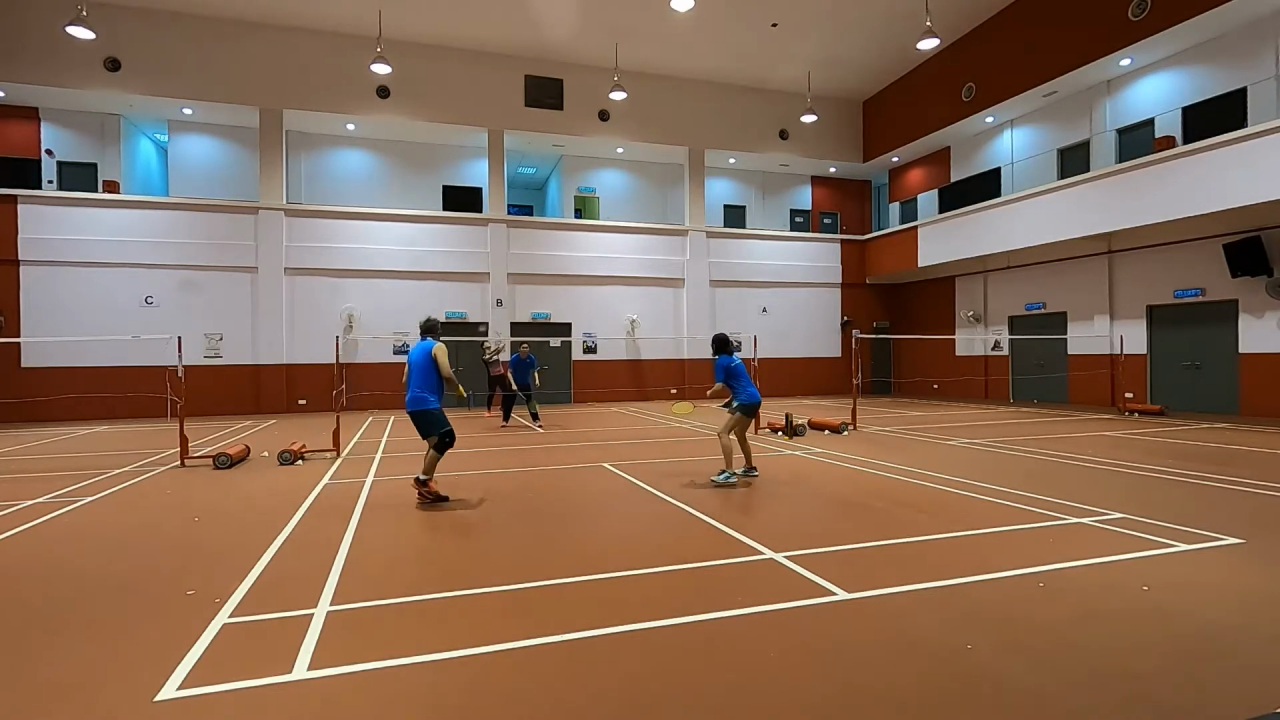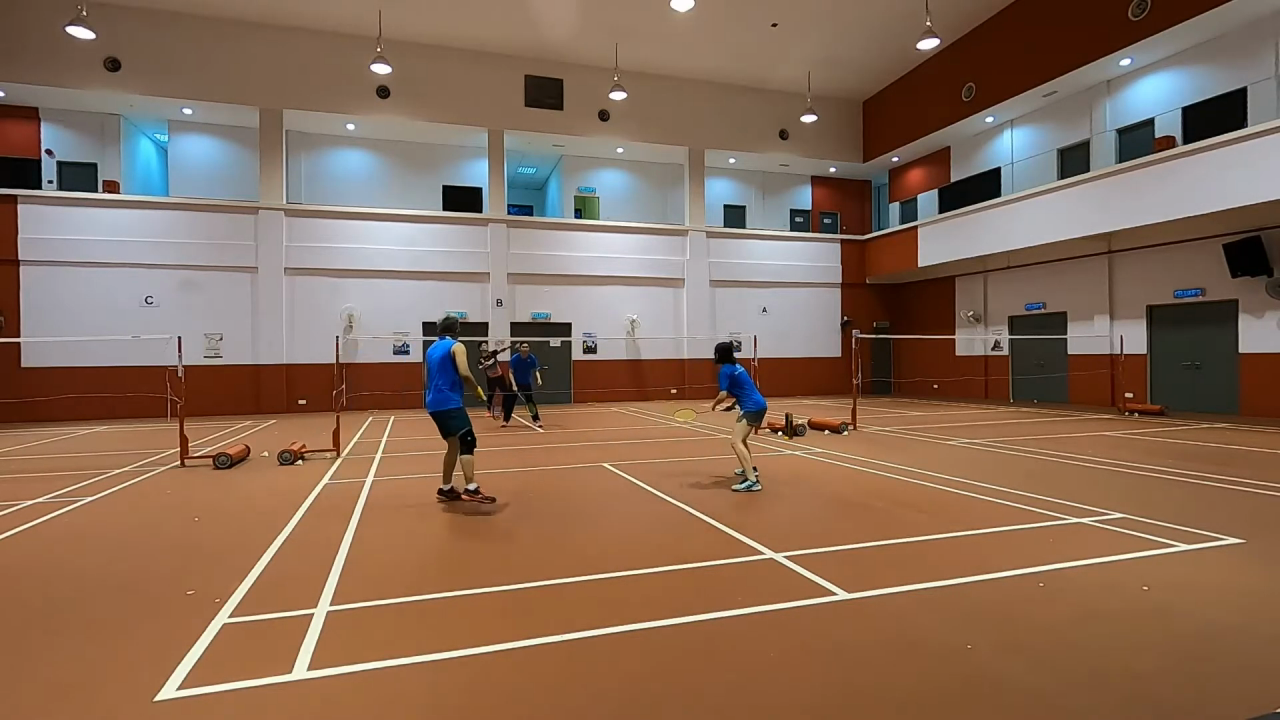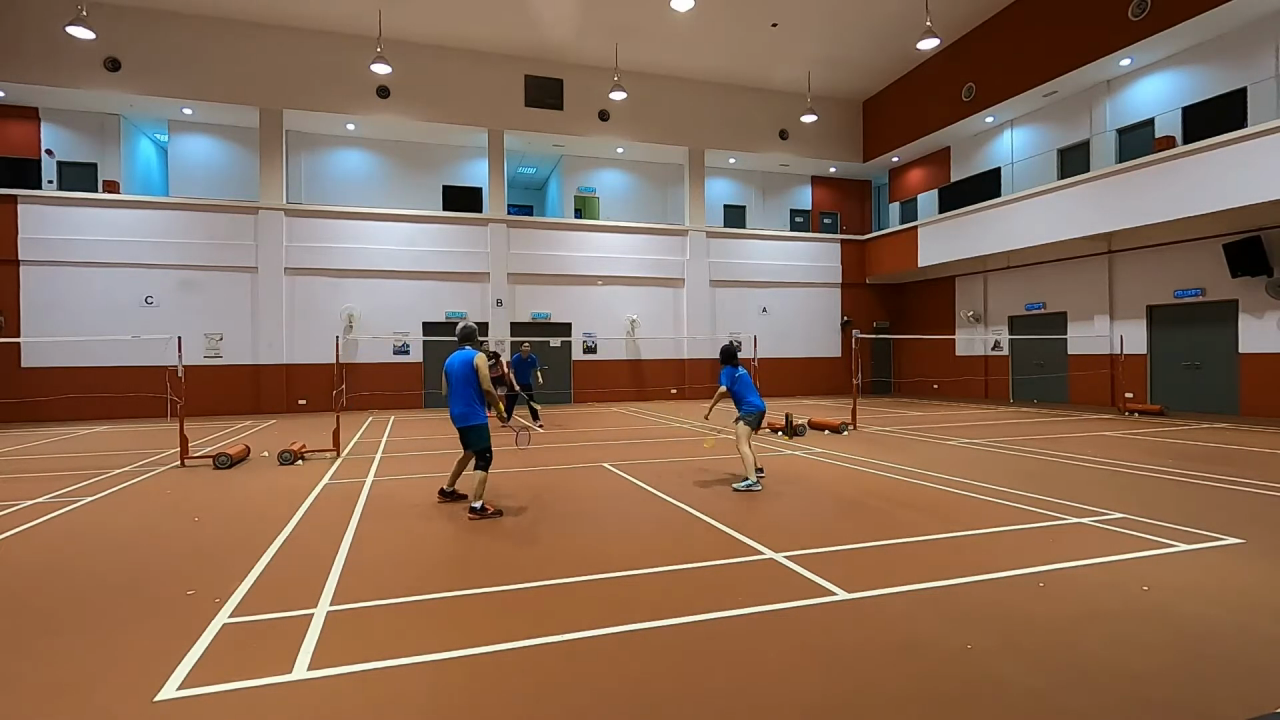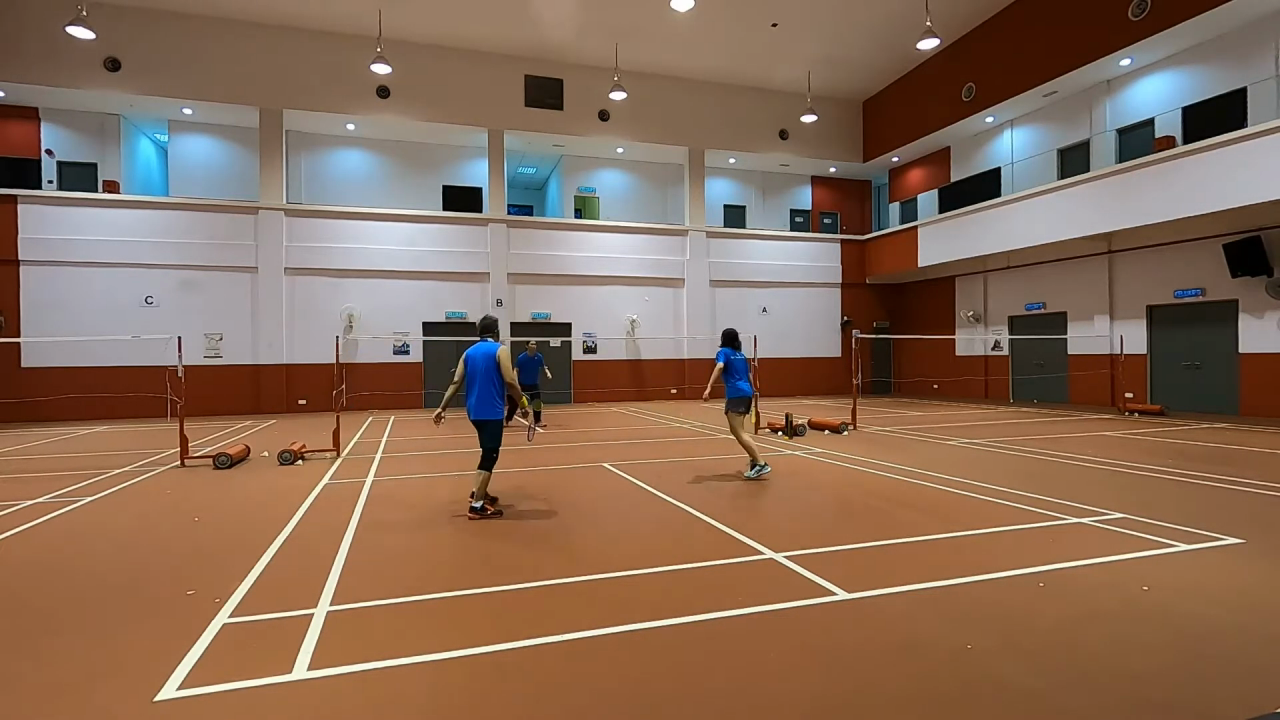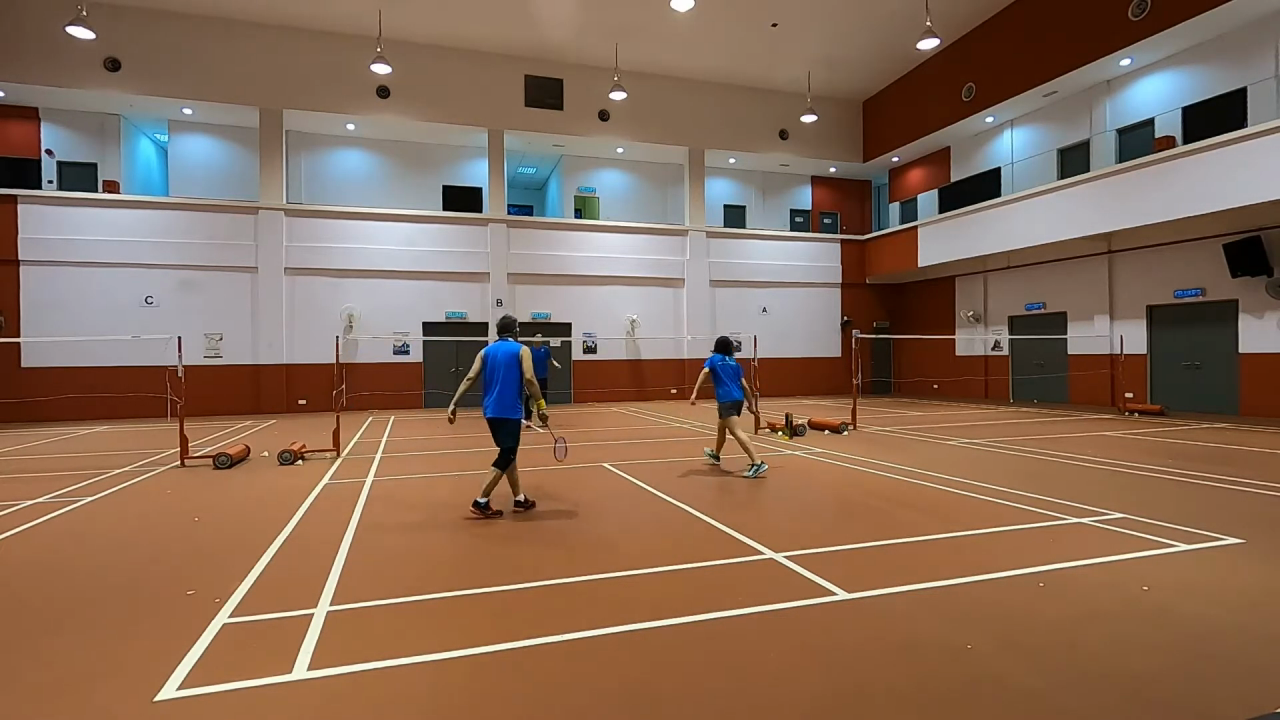
dt=0.2s
person 1, frame 1
left shoulder: (414, 350)
right shoulder: (437, 347)
left elbow: (405, 380)
right elbow: (447, 375)
right wrist: (460, 390)
left hip: (414, 404)
right hip: (427, 403)
left knee: (436, 442)
right knee: (447, 438)
left ankle: (425, 484)
right ankle: (423, 479)
person 1, frame 2
left shoulder: (431, 350)
right shoulder: (456, 346)
right elbow: (464, 374)
right wrist: (479, 391)
left hip: (435, 405)
right hip: (450, 403)
left knee: (454, 444)
right knee: (467, 442)
left ankle: (446, 489)
right ankle: (471, 489)
person 1, frame 3
left shoulder: (449, 361)
right shoulder: (478, 357)
left elbow: (446, 392)
right elbow: (487, 388)
right wrist: (499, 410)
left hip: (458, 415)
right hip: (475, 416)
left knee: (469, 453)
right knee: (484, 457)
left ankle: (447, 489)
right ankle: (476, 506)
person 1, frame 4
left shoulder: (468, 353)
right shoulder: (501, 350)
left elbow: (455, 383)
right elbow: (509, 381)
left wrist: (442, 408)
right wrist: (523, 403)
left hip: (475, 411)
right hip: (491, 411)
left knee: (489, 451)
right knee: (489, 456)
left ankle: (478, 492)
right ankle: (476, 506)
person 1, frame 5
left shoulder: (486, 351)
right shoulder: (521, 349)
left elbow: (469, 379)
right elbow: (529, 379)
left wrist: (454, 405)
right wrist: (541, 405)
left hip: (491, 411)
right hip: (509, 411)
left knee: (508, 453)
right knee: (505, 460)
left ankle: (519, 499)
right ankle: (481, 502)
person 2, frame 1
left shoulder: (720, 361)
right shoulder: (734, 358)
left elbow: (719, 387)
left wrist: (710, 393)
right wrist: (732, 398)
left hip: (746, 401)
right hip: (753, 399)
left knee: (723, 432)
right knee: (739, 433)
left ankle: (728, 472)
right ankle: (750, 468)
person 2, frame 2
left shoulder: (724, 370)
right shoulder: (736, 367)
left elbow: (723, 396)
left wrist: (713, 405)
right wrist: (735, 402)
left hip: (752, 407)
right hip: (759, 405)
left knee: (736, 442)
right knee: (739, 435)
left ankle: (752, 480)
right ankle: (749, 468)
person 2, frame 3
left shoulder: (726, 371)
right shoulder: (741, 369)
left elbow: (722, 390)
left wrist: (709, 408)
left hip: (750, 410)
right hip: (759, 407)
left knee: (741, 444)
right knee: (743, 440)
left ankle: (752, 480)
right ankle: (758, 469)
person 2, frame 4
left shoulder: (723, 352)
right shoulder: (741, 355)
left elbow: (719, 367)
left wrist: (708, 388)
right wrist: (751, 397)
left hip: (736, 395)
right hip: (746, 394)
left knee: (739, 433)
right knee: (736, 430)
left ankle: (760, 464)
right ankle: (754, 461)
person 2, frame 5
left shoulder: (713, 359)
right shoulder: (734, 362)
left elbow: (705, 372)
right elbow: (745, 386)
left wrist: (695, 393)
right wrist: (751, 405)
left hip: (727, 400)
right hip: (738, 399)
left knee: (737, 432)
right knee: (721, 426)
left ankle: (757, 463)
right ankle: (715, 454)
